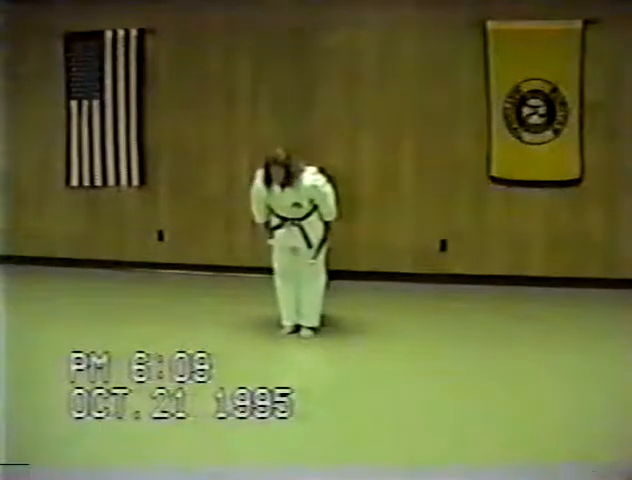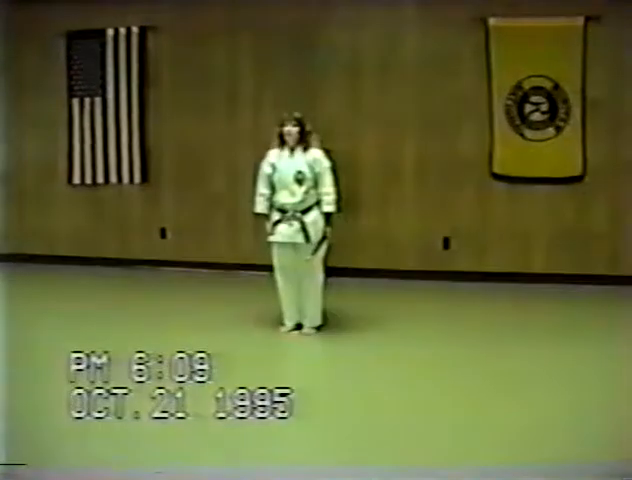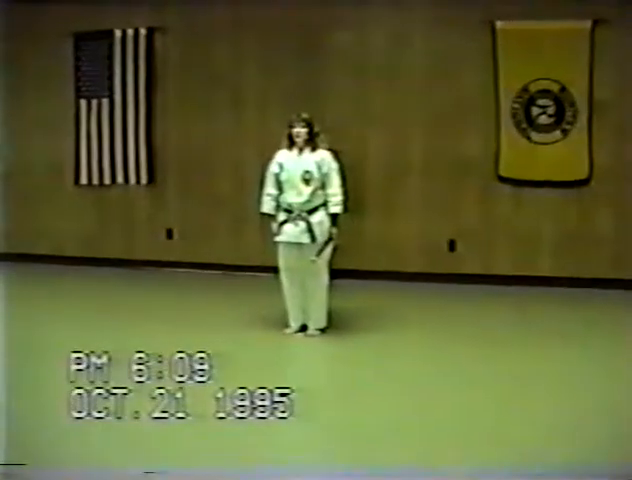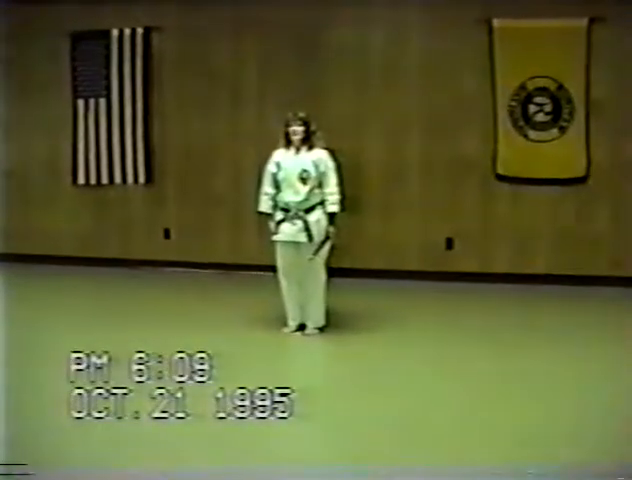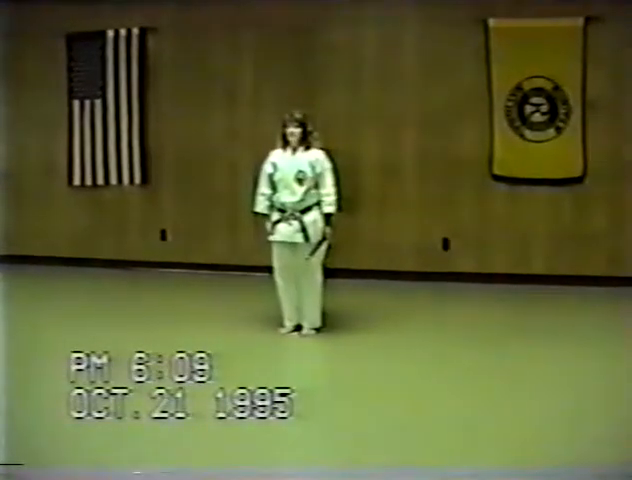
dt=0.7s
person 1, frame 1
left shoulder: (310, 182)
right shoulder: (260, 184)
left elbow: (327, 201)
right elbow: (258, 206)
left wrist: (327, 226)
right wrist: (266, 226)
left hip: (309, 226)
right hip: (282, 226)
left knee: (311, 273)
right knee: (283, 273)
left ankle: (309, 322)
right ankle: (289, 321)
person 1, frame 2
left shoulder: (316, 156)
right shoulder: (272, 157)
left elbow: (327, 189)
right elbow: (263, 189)
left wrist: (327, 222)
right wrist: (267, 219)
left hip: (309, 220)
right hip: (282, 221)
left knee: (311, 271)
right knee: (284, 270)
left ankle: (312, 321)
right ankle: (291, 319)
person 1, frame 3
left shoulder: (323, 157)
right shoulder: (280, 157)
left elbow: (334, 191)
right elbow: (271, 190)
left wrist: (333, 222)
right wrist: (273, 219)
left hip: (316, 221)
right hip: (288, 221)
left knee: (315, 272)
right knee: (289, 271)
left ankle: (316, 322)
right ankle: (295, 320)
person 1, frame 4
left shoulder: (320, 156)
right shoulder: (278, 157)
left elbow: (331, 190)
right elbow: (268, 189)
left wrist: (331, 221)
right wrist: (270, 218)
left hip: (313, 221)
right hip: (285, 221)
left knee: (313, 271)
right knee: (287, 271)
left ankle: (315, 321)
right ankle: (294, 320)
person 1, frame 5
left shoulder: (317, 157)
right shoulder: (274, 157)
left elbow: (328, 191)
right elbow: (264, 189)
left wrist: (327, 222)
right wrist: (267, 218)
left hip: (309, 221)
right hip: (282, 221)
left knee: (309, 273)
right knee: (284, 272)
left ankle: (311, 322)
right ankle: (291, 320)
